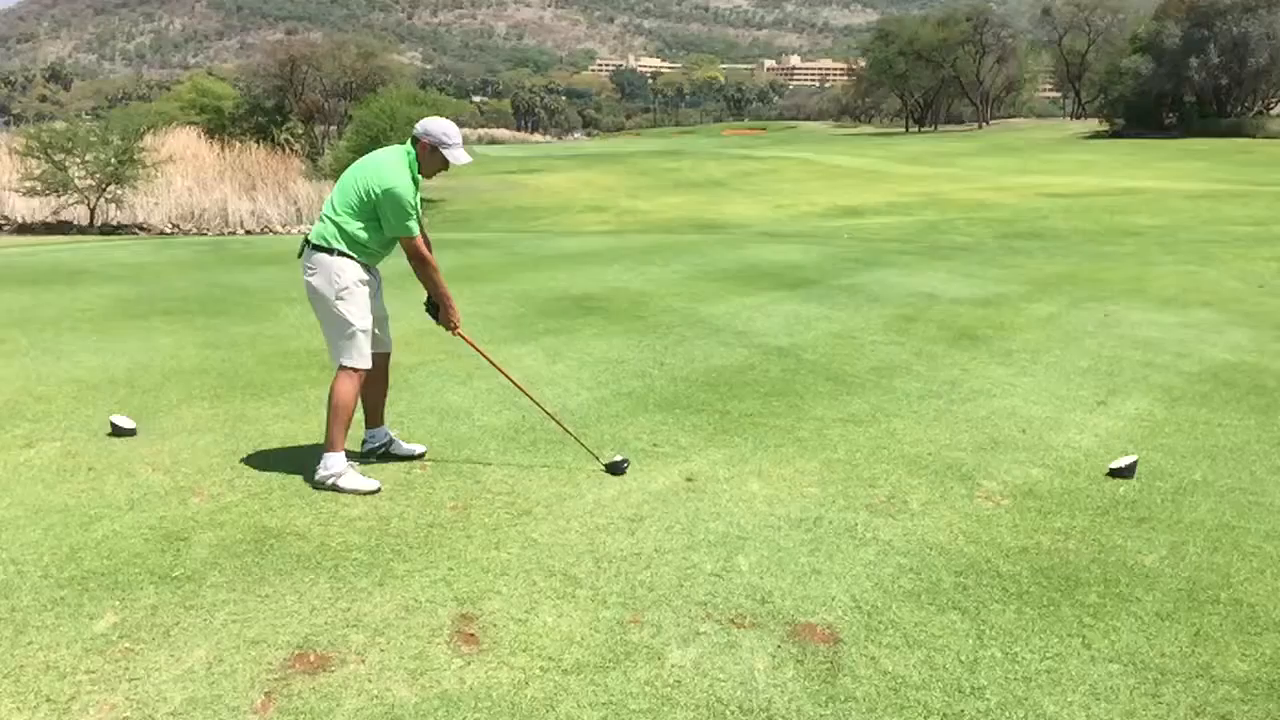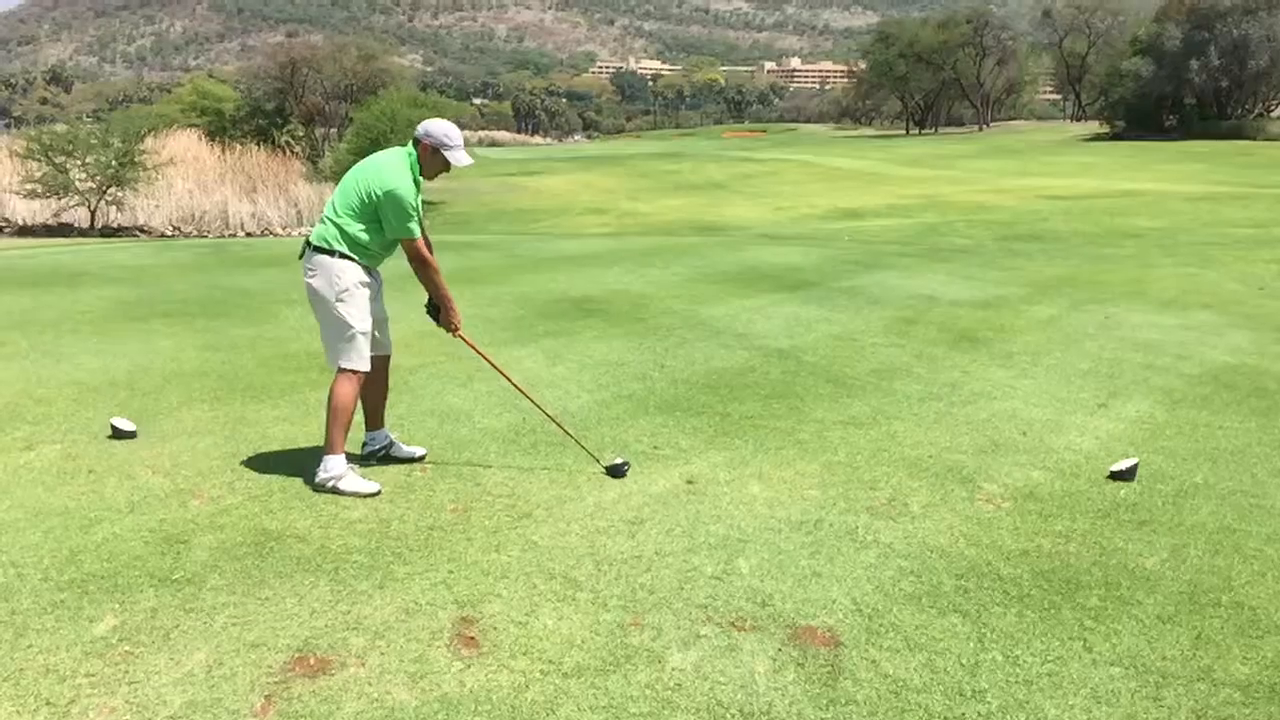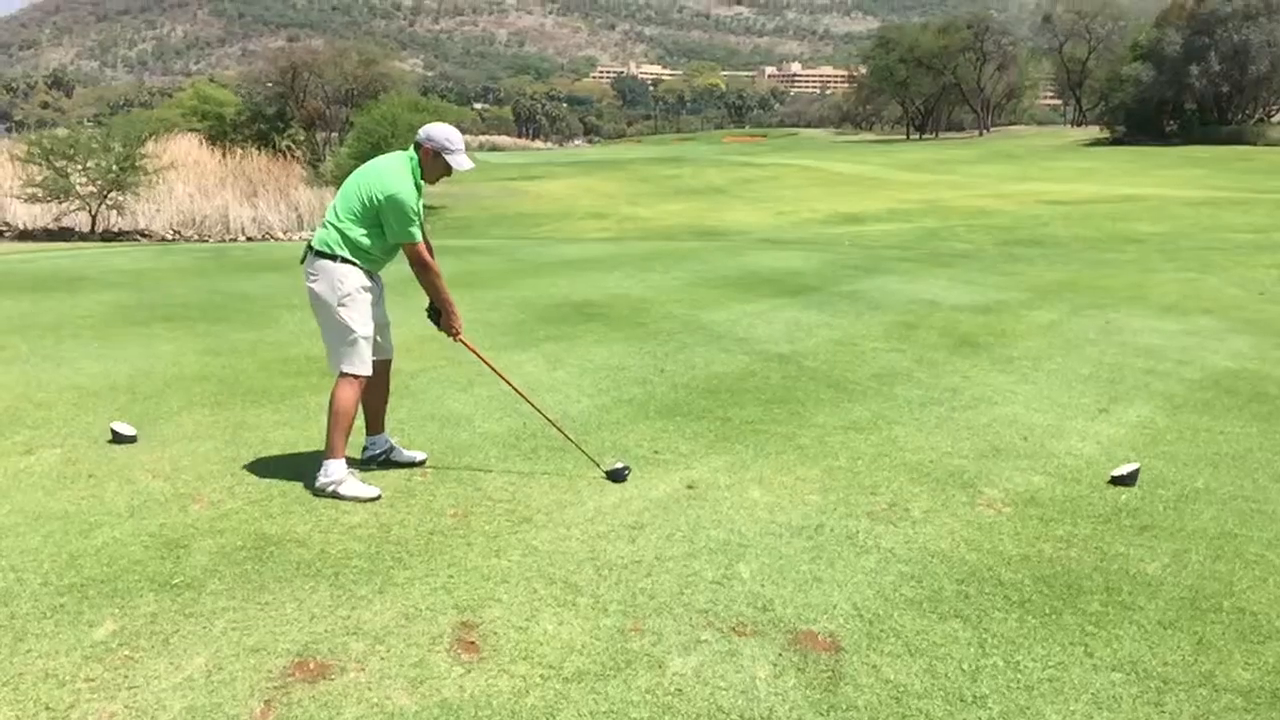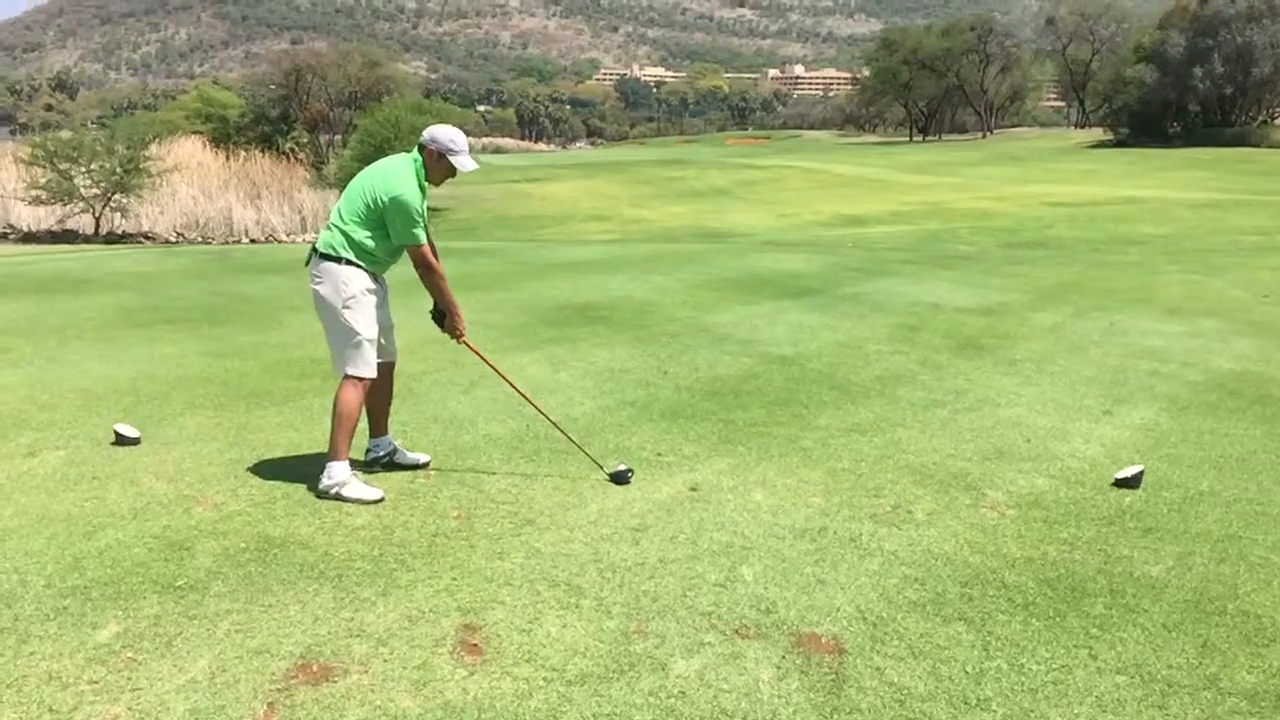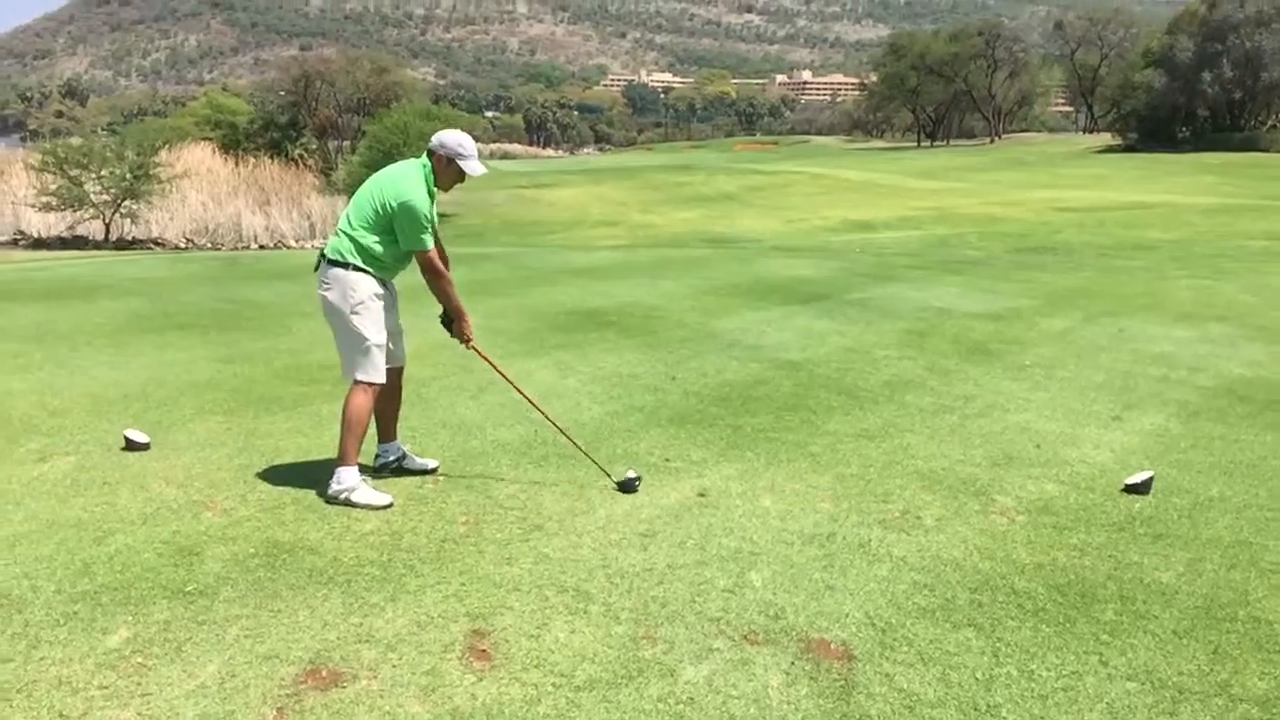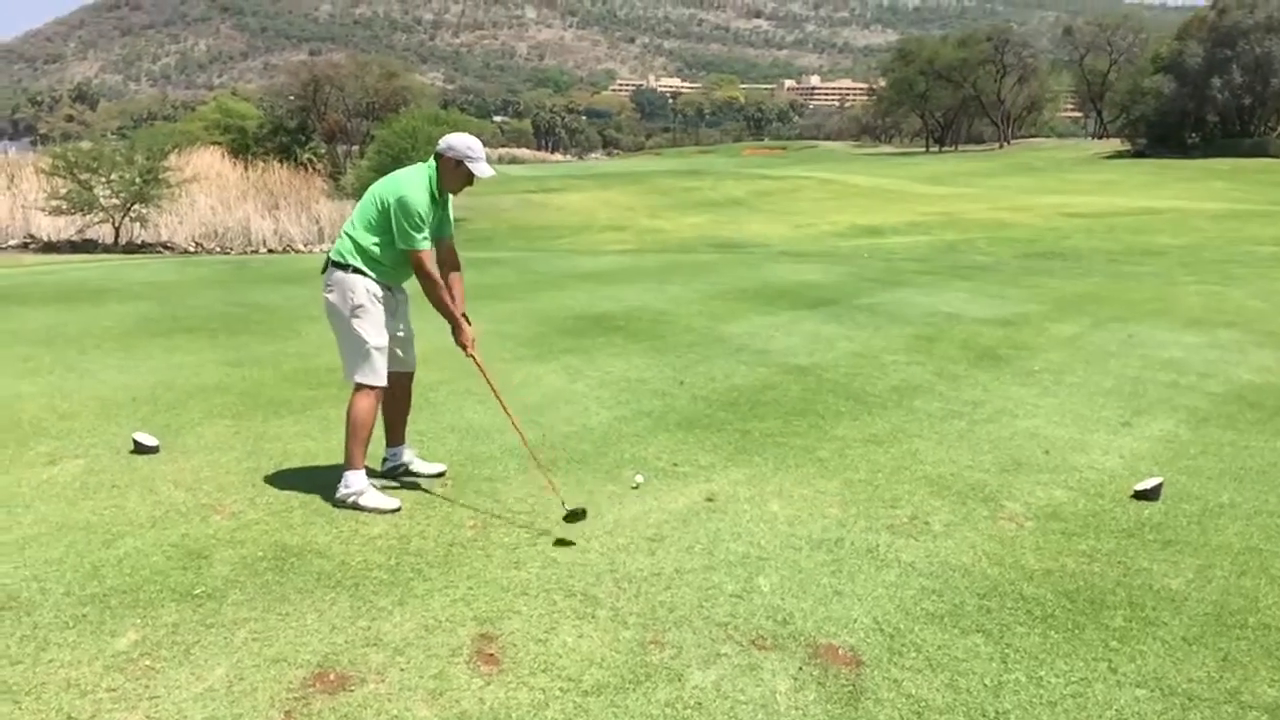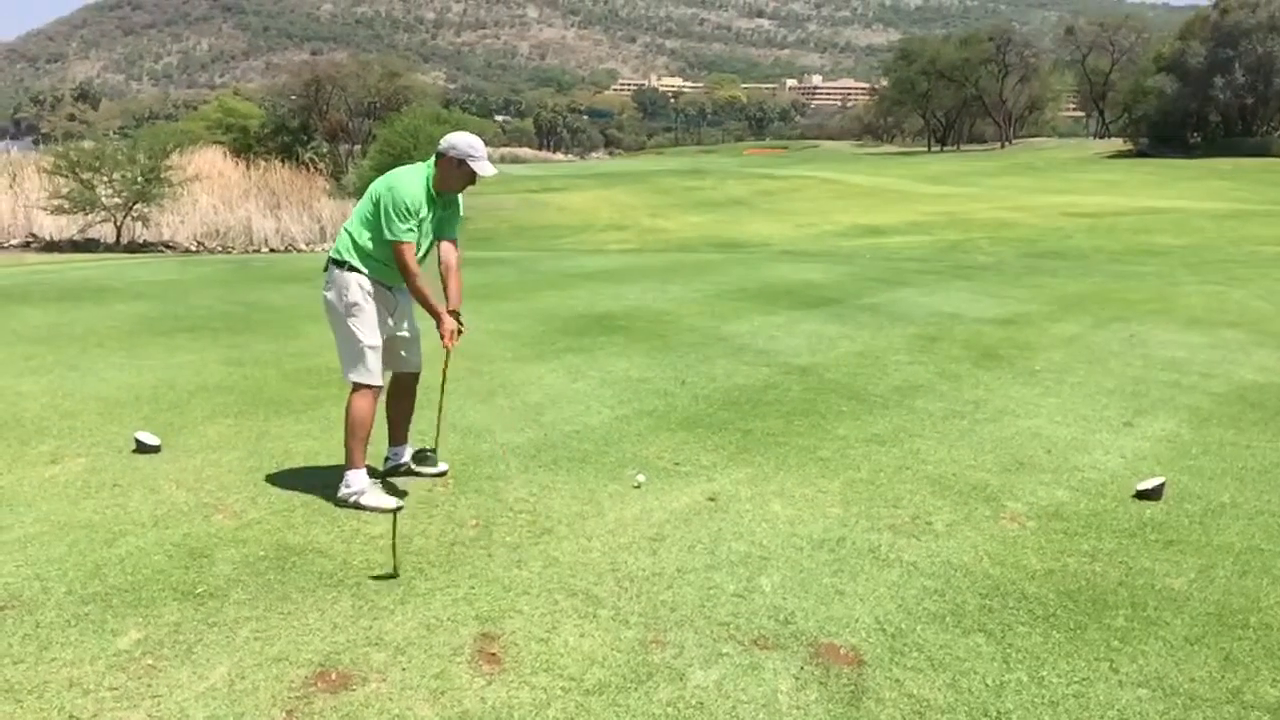
dt=0.2s
person 1, frame 1
left shoulder: (404, 165)
right shoulder: (394, 181)
left elbow: (421, 237)
right elbow: (417, 253)
left wrist: (435, 296)
right wrist: (446, 302)
left hip: (358, 264)
right hip: (336, 265)
left knee: (378, 353)
right knee: (354, 362)
left ankle: (377, 438)
right ankle: (332, 464)
person 1, frame 2
left shoulder: (405, 167)
right shoulder: (396, 183)
left elbow: (421, 240)
right elbow: (418, 255)
left wrist: (435, 297)
right wrist: (447, 304)
left hip: (359, 266)
right hip: (337, 267)
left knee: (378, 355)
right knee: (353, 365)
left ankle: (377, 440)
right ankle: (332, 467)
person 1, frame 3
left shoulder: (406, 171)
right shoulder: (397, 188)
left elbow: (423, 244)
right elbow: (419, 260)
left wrist: (437, 302)
right wrist: (448, 309)
left hip: (360, 271)
right hip: (339, 272)
left knee: (379, 359)
right knee: (355, 370)
left ankle: (377, 445)
right ankle: (332, 471)
person 1, frame 4
left shoulder: (410, 173)
right shoulder: (402, 190)
left elbow: (427, 245)
right elbow: (424, 262)
left wrist: (441, 304)
right wrist: (452, 310)
left hip: (364, 273)
right hip: (343, 274)
left knee: (383, 361)
right knee: (359, 372)
left ankle: (380, 447)
right ankle: (335, 473)
person 1, frame 5
left shoulder: (421, 181)
right shoulder: (411, 195)
left elbow: (437, 248)
right elbow: (430, 267)
left wrist: (451, 311)
right wrist: (460, 315)
left hip: (374, 279)
right hip: (352, 280)
left knee: (392, 367)
right knee: (368, 377)
left ankle: (389, 452)
right ankle: (344, 478)
person 1, frame 6
left shoulder: (440, 195)
right shoulder: (411, 194)
left elbow: (448, 257)
right elbow: (424, 269)
left wrist: (461, 313)
right wrist: (454, 321)
left hip: (387, 285)
right hip: (356, 284)
left knee: (402, 371)
right knee: (371, 380)
left ankle: (396, 456)
right ankle: (352, 482)
person 1, frame 7
left shoulder: (450, 201)
right shoulder: (404, 188)
left elbow: (449, 257)
right elbow: (405, 262)
left wrist: (452, 312)
right wrist: (438, 313)
left hip: (391, 286)
right hip: (356, 282)
left knee: (407, 370)
right knee: (368, 379)
left ankle: (398, 455)
right ankle: (354, 482)
